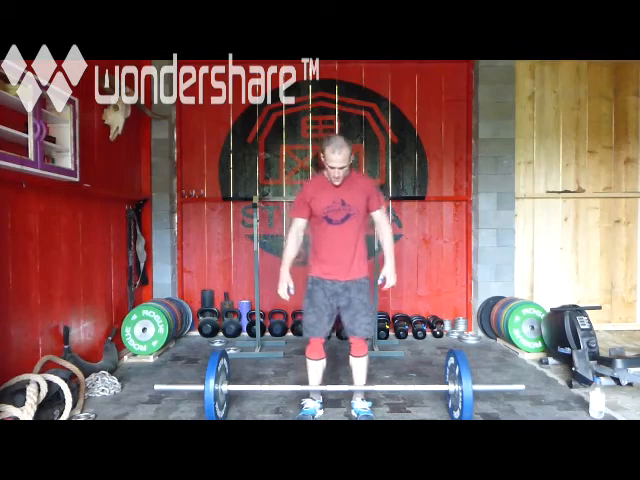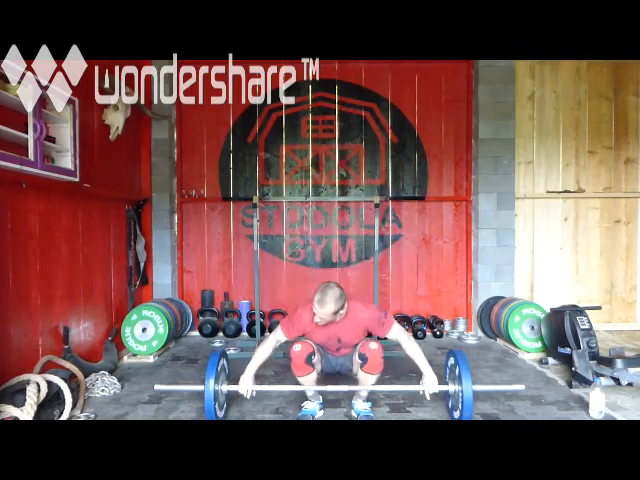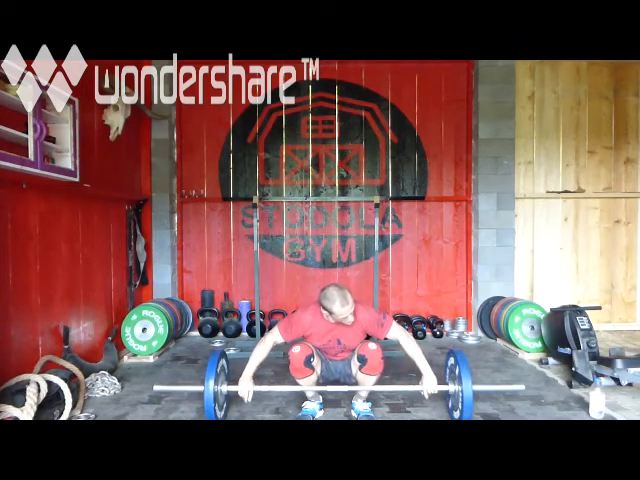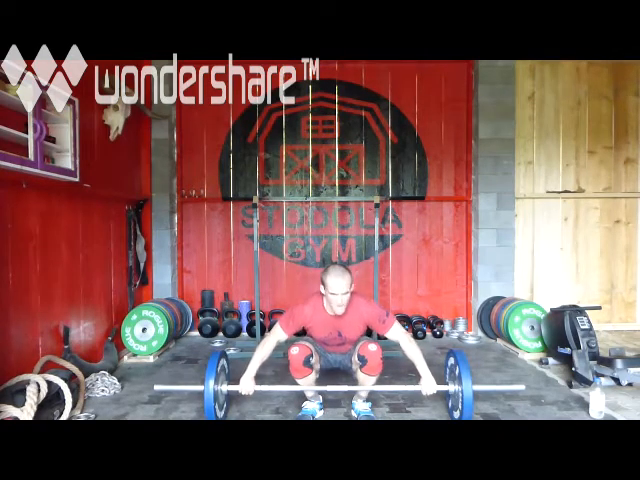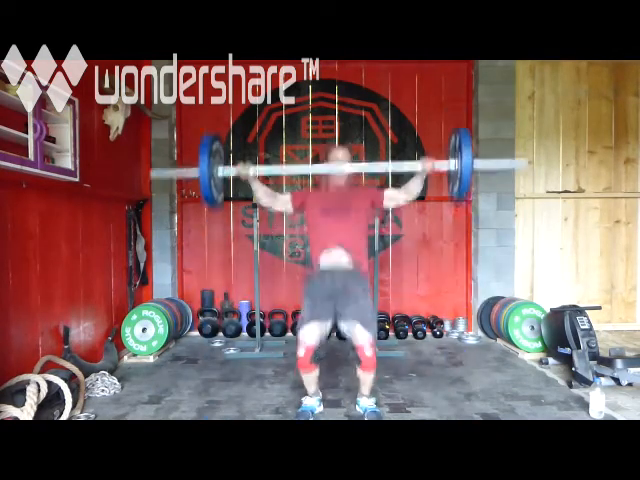
dt=1s
person 1, frame 1
left shoulder: (366, 186)
right shoulder: (310, 189)
left elbow: (382, 223)
right elbow: (296, 232)
left wrist: (389, 262)
right wrist: (284, 271)
left hip: (356, 278)
right hip: (319, 279)
left knee: (358, 339)
right knee: (315, 339)
left ankle: (359, 400)
right ankle: (314, 400)
person 1, frame 2
left shoulder: (364, 313)
right shoulder: (305, 315)
left elbow: (403, 336)
right elbow: (273, 339)
left wrist: (427, 373)
right wrist: (248, 374)
left hip: (352, 356)
right hip: (321, 355)
left knee: (373, 350)
right knee: (299, 350)
left ankle: (360, 401)
right ankle: (313, 401)
person 1, frame 3
left shoulder: (364, 314)
right shoulder: (306, 317)
left elbow: (403, 335)
right elbow: (269, 339)
left wrist: (427, 373)
right wrist: (246, 377)
left hip: (352, 365)
right hip: (320, 366)
left knee: (373, 351)
right knee: (298, 352)
left ankle: (361, 402)
right ankle: (312, 401)
person 1, frame 4
left shoulder: (366, 308)
right shoulder: (306, 310)
left elbow: (403, 337)
right elbow: (272, 338)
left wrist: (426, 375)
right wrist: (249, 375)
left hip: (352, 354)
right hip: (320, 353)
left knee: (373, 352)
right knee: (296, 354)
left ankle: (360, 402)
right ankle: (313, 401)
person 1, frame 5
left shoulder: (365, 195)
right shoulder: (312, 197)
left elbow: (404, 195)
right elbow: (273, 201)
left wrist: (422, 173)
right wrist: (250, 178)
left hip: (353, 277)
right hip: (321, 277)
left knee: (366, 349)
right knee: (306, 348)
left ankle: (365, 400)
right ankle: (312, 398)
